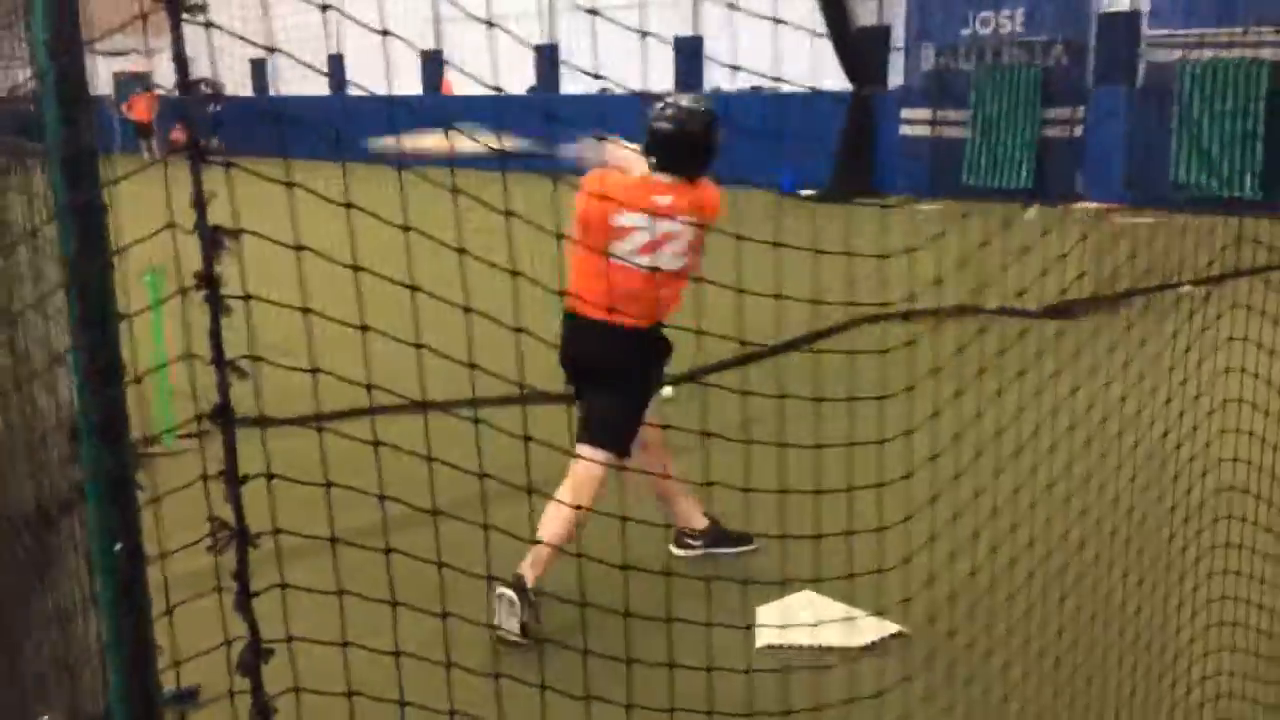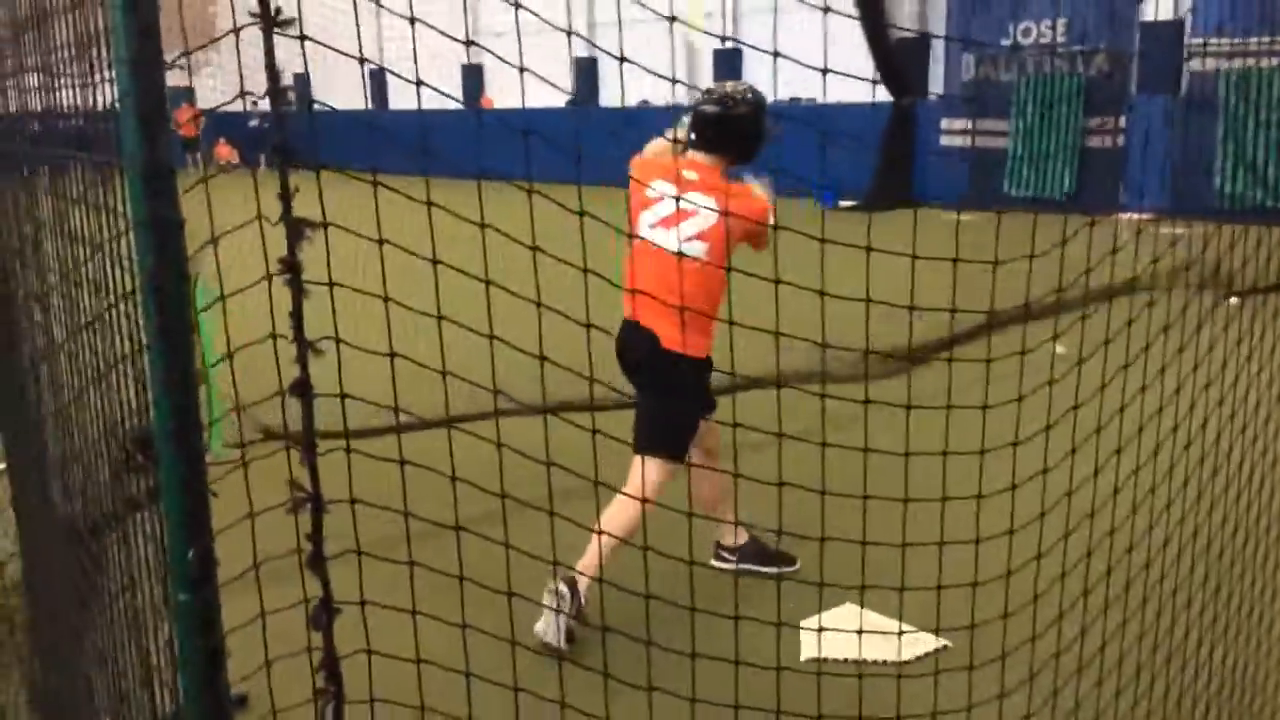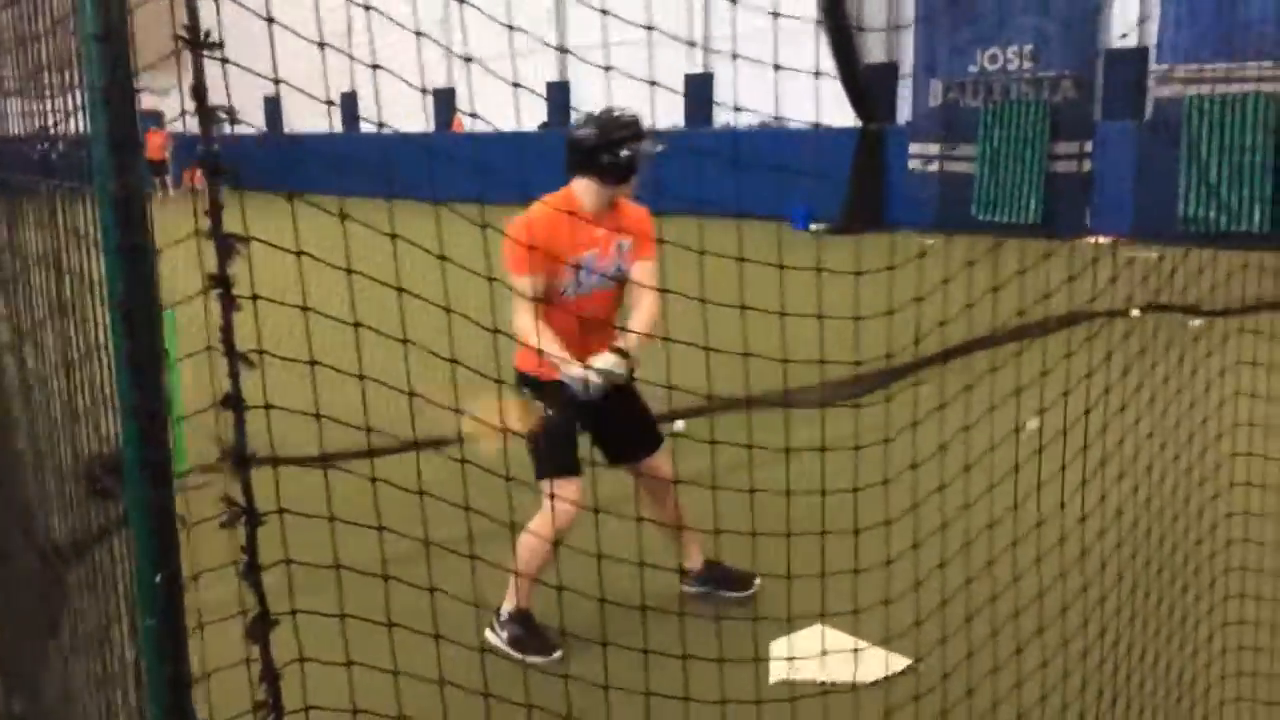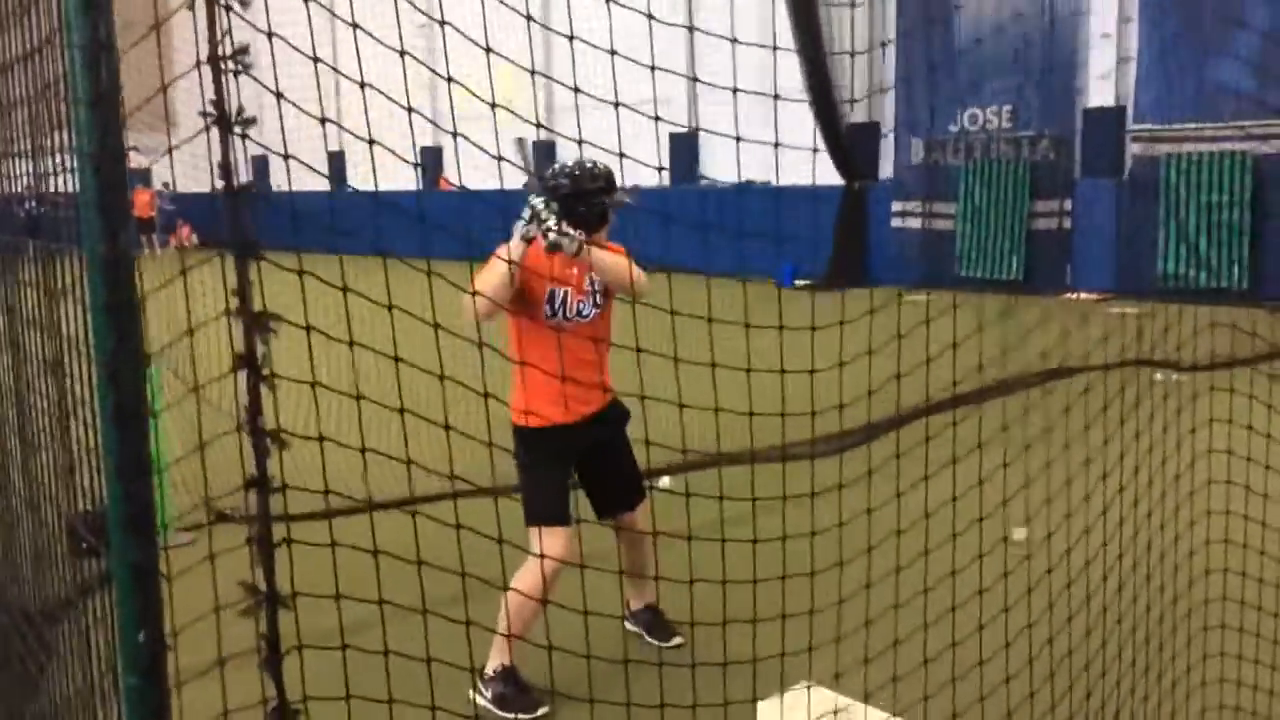
dt=0.7s
person 1, frame 1
left shoulder: (598, 188)
right shoulder: (703, 203)
left wrist: (611, 155)
right wrist: (627, 158)
left hip: (579, 333)
right hip: (633, 344)
left knee: (636, 435)
right knee: (591, 468)
left ankle: (693, 527)
right ankle: (522, 583)
person 1, frame 2
left shoulder: (649, 173)
right shoulder: (743, 205)
right elbow: (764, 233)
left wrist: (679, 134)
left hip: (638, 333)
right hip: (677, 348)
left knee: (701, 434)
right knee: (651, 477)
left ankle: (732, 541)
right ankle: (573, 586)
person 1, frame 3
left shoulder: (635, 221)
right shoulder: (536, 224)
left elbow: (646, 298)
right elbow: (523, 316)
left wrist: (617, 358)
right wrist: (565, 365)
left hip: (605, 368)
right hip: (548, 376)
left knee: (657, 469)
right knee: (564, 505)
left ankle: (696, 567)
right ankle: (509, 616)
person 1, frame 4
left shoulder: (606, 255)
right shoulder: (522, 255)
left elbow: (637, 284)
right elbow: (480, 306)
left wrist: (574, 245)
right wrist: (524, 237)
left hip: (599, 413)
right hip: (541, 425)
left knee: (635, 522)
right knee: (552, 554)
left ankle: (640, 608)
right ankle: (494, 674)
